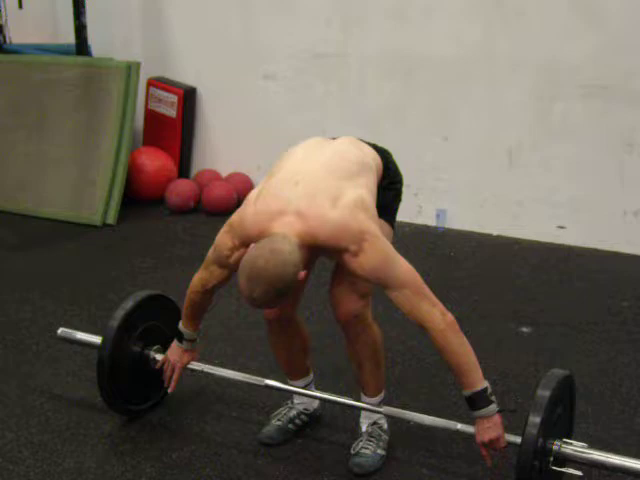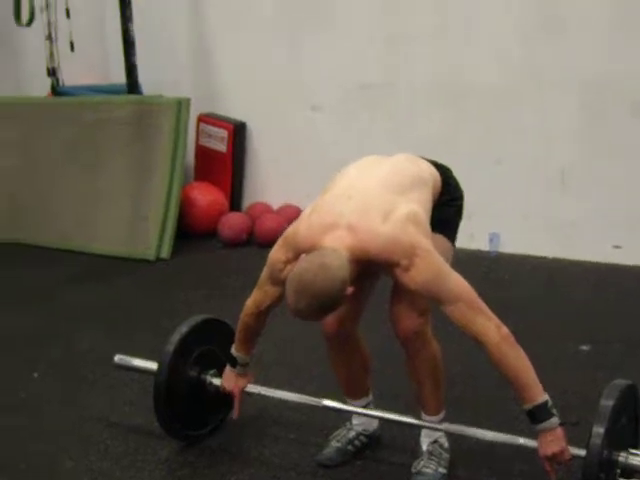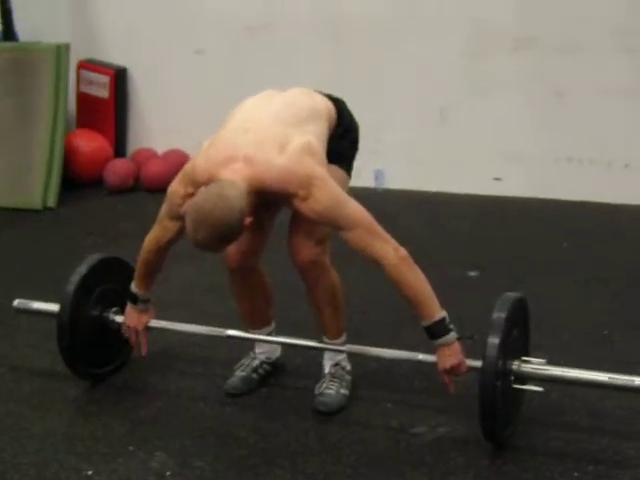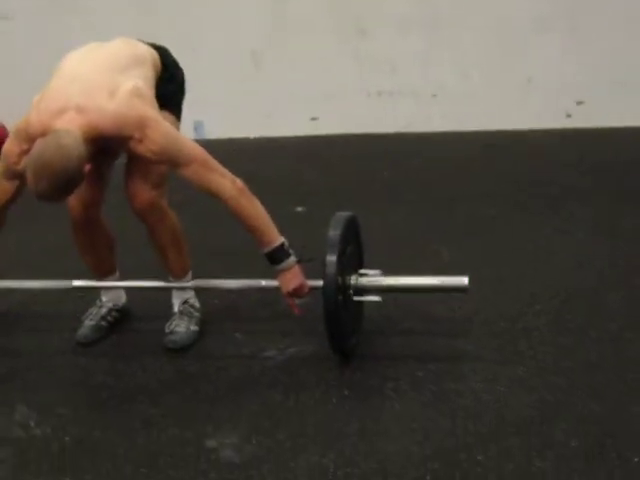
dt=0.5s
person 1, frame 1
left shoulder: (354, 240)
right shoulder: (242, 230)
left elbow: (437, 318)
right elbow: (203, 282)
left wrist: (483, 407)
right wrist: (185, 341)
left knee: (350, 308)
right knee: (276, 312)
left ankle: (374, 417)
right ankle: (303, 400)
person 1, frame 2
left shoulder: (406, 254)
right shoulder: (294, 246)
left elbow: (491, 330)
right elbow: (257, 305)
left wrist: (544, 420)
right wrist: (238, 365)
left knee: (409, 325)
right knee: (335, 327)
left ankle: (434, 435)
right ankle: (362, 422)
person 1, frame 3
left shoulder: (303, 183)
right shoulder: (193, 181)
left elbow: (391, 252)
right elbow: (157, 240)
left wrist: (443, 336)
right wrist: (138, 301)
left knee: (308, 254)
right knee: (239, 258)
left ankle: (337, 360)
right ankle: (266, 350)
person 1, frame 4
left shoulder: (136, 126)
right shoulder: (28, 137)
left elbow: (228, 185)
left wrist: (283, 261)
left knee: (144, 198)
right knee: (80, 209)
left ankle: (185, 298)
right ankle: (111, 298)
